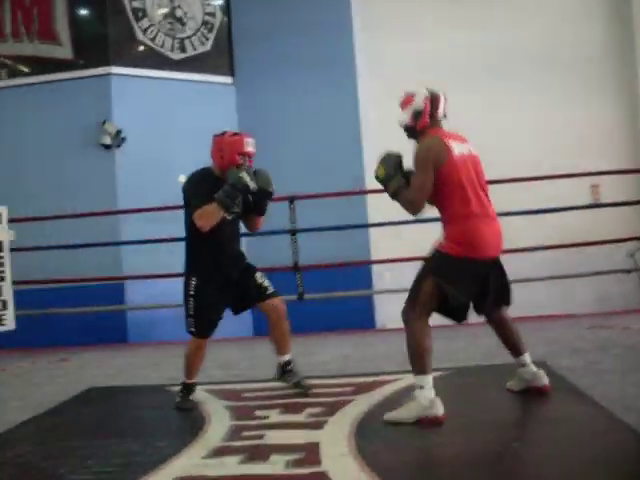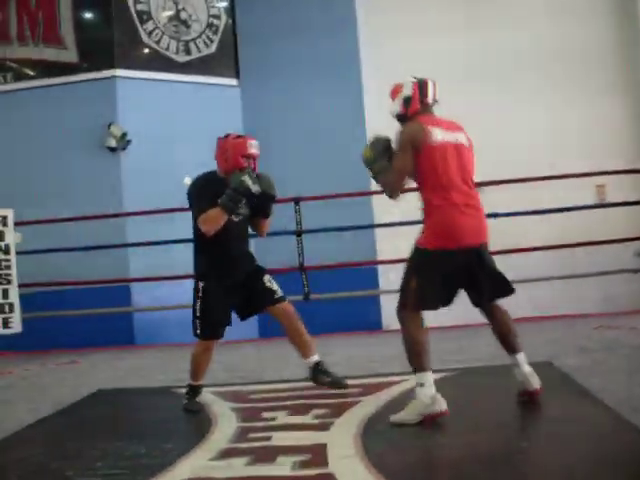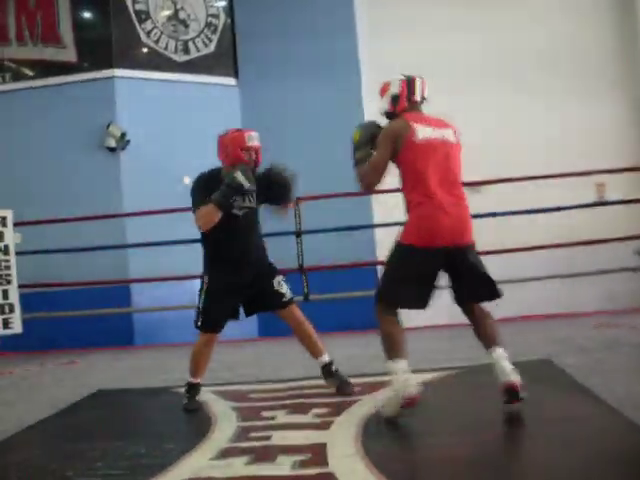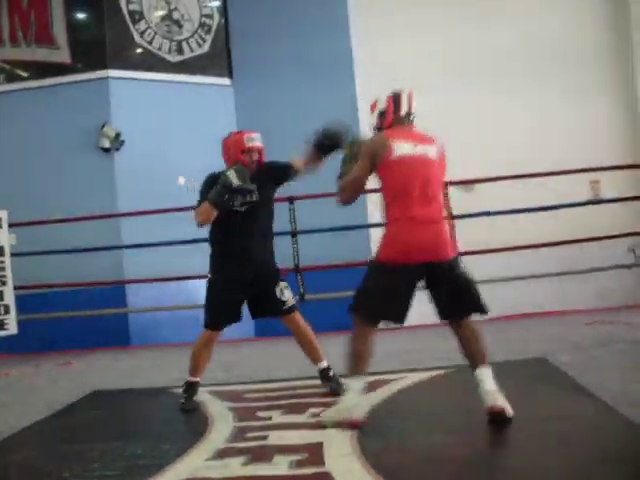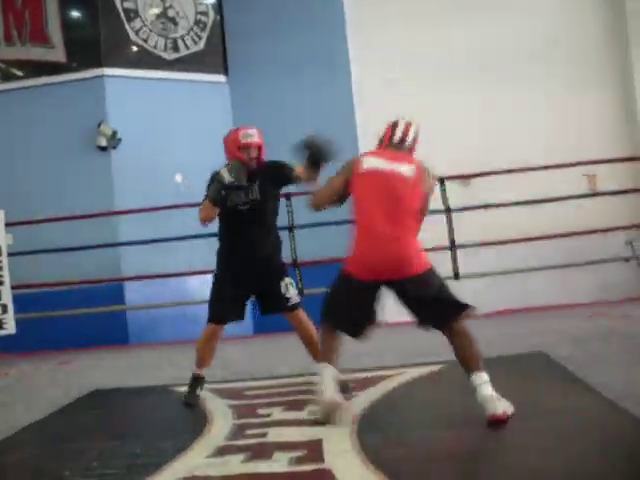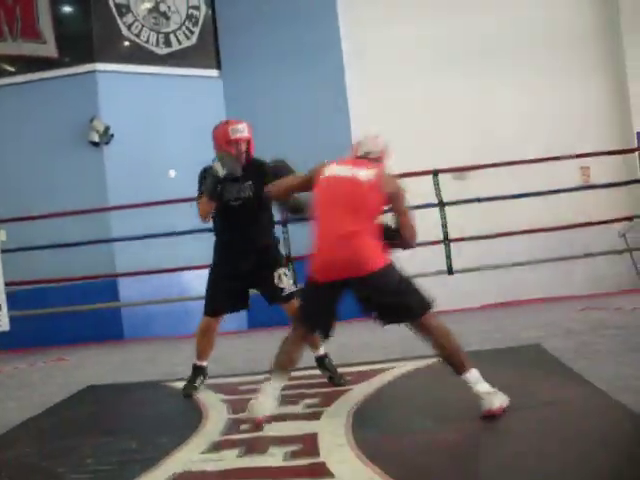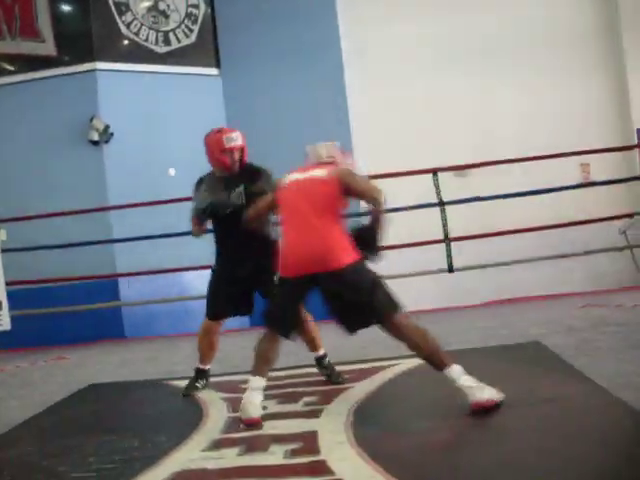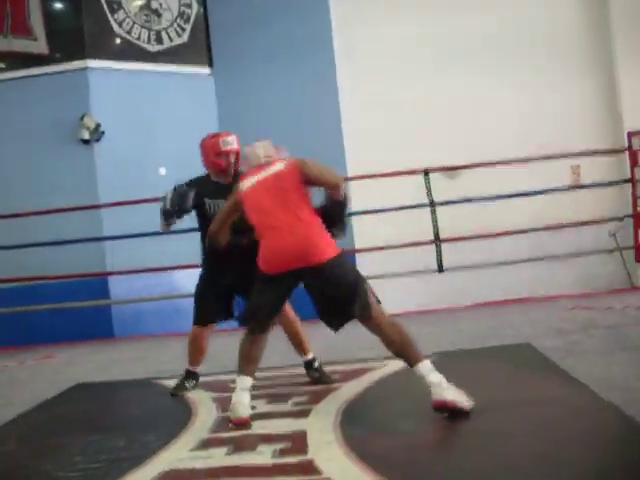
dt=0.1s
person 1, frame 1
left shoulder: (428, 146)
right shoulder: (460, 142)
left elbow: (416, 205)
left wrist: (394, 183)
right wrist: (409, 181)
left hip: (462, 242)
right hip: (488, 238)
left knee: (415, 314)
right knee: (494, 310)
left ankle: (426, 399)
right ankle: (530, 372)
person 1, frame 2
left shoulder: (412, 132)
right shoulder: (459, 131)
left elbow: (393, 189)
left wrist: (376, 165)
left hip: (440, 233)
right hip: (474, 229)
left knee: (409, 311)
right knee: (490, 303)
left ankle: (427, 395)
right ankle: (525, 373)
person 1, frame 3
left shoulder: (395, 129)
right shoulder: (449, 129)
left elbow: (367, 183)
left wrist: (362, 153)
left hip: (422, 232)
right hip: (459, 228)
left knee: (385, 306)
right knee: (473, 305)
left ankle: (402, 382)
right ankle: (504, 369)
person 1, frame 4
left shoulder: (375, 145)
right shoulder: (435, 146)
left elbow: (345, 197)
left wrist: (348, 167)
left hip: (398, 246)
right hip: (436, 245)
left knee: (363, 321)
right knee: (462, 320)
left ankle: (351, 402)
right ankle: (490, 393)
person 1, frame 5
left shoulder: (358, 163)
right shoulder: (421, 171)
left elbow: (318, 202)
left wrist: (348, 188)
left hip: (367, 260)
right hip: (407, 258)
left knee: (332, 322)
right knee: (454, 324)
left ankle: (327, 389)
right ankle: (489, 397)
person 1, frame 6
left shoulder: (324, 171)
right shoulder: (387, 180)
left elbow: (273, 192)
right elbow: (408, 239)
left hip: (325, 264)
right hip: (367, 259)
left knee: (303, 331)
right knee: (427, 322)
left ankle: (265, 400)
right ankle: (484, 392)
person 1, frame 7
left shoulder: (287, 181)
right shoulder: (340, 172)
left elbow: (250, 218)
right elbow: (375, 197)
right wrist: (371, 234)
left hip: (295, 262)
right hip: (335, 257)
left knee: (274, 330)
right knee: (398, 323)
left ankle: (252, 402)
right ankle: (469, 387)
person 1, frame 8
left shoulder: (240, 185)
right shoulder: (293, 166)
left elbow: (216, 234)
right elbow: (336, 183)
right wrist: (335, 208)
left hip: (274, 259)
right hip: (315, 249)
left knee: (256, 328)
right knee: (375, 317)
left ankle: (241, 402)
right ankle: (438, 386)
person 2, frame 1
left shoulder: (239, 181)
right shoulder: (198, 182)
left elbow: (254, 226)
right elbow: (204, 222)
left wrist: (260, 199)
right wrist: (231, 190)
left hip: (235, 265)
right hip: (204, 272)
left knee: (277, 308)
right knee: (201, 337)
left ankle: (286, 368)
right ankle: (187, 388)
person 2, frame 2
left shoulder: (248, 183)
right shoulder: (203, 186)
left elbow: (261, 230)
right elbow: (208, 227)
left wrist: (264, 203)
right wrist: (233, 196)
left hip: (246, 267)
right hip: (212, 276)
left knee: (285, 311)
right knee: (207, 339)
left ankle: (318, 369)
right ankle: (193, 390)
person 2, frame 3
left shoulder: (256, 178)
right shoulder: (206, 182)
left elbow: (284, 205)
right elbow: (203, 223)
left wrist: (282, 189)
right wrist: (227, 191)
left hip: (257, 264)
right hip: (221, 271)
left knee: (293, 313)
right knee: (209, 334)
left ankle: (329, 369)
right ankle: (192, 388)
person 2, frame 4
left shoulder: (268, 172)
right shoulder: (215, 182)
left elbow: (304, 164)
right elbow: (201, 219)
left wrist: (322, 146)
right wrist: (222, 192)
left hip: (263, 266)
right hip: (226, 271)
left knee: (294, 319)
right knee: (211, 332)
left ankle: (327, 373)
right ankle: (191, 387)
person 2, frame 5
left shoulder: (270, 171)
right shoulder: (218, 178)
left elbow: (306, 174)
right elbow: (204, 217)
left wrist: (314, 159)
right wrist: (220, 189)
left hip: (268, 261)
right hip: (231, 265)
left knee: (296, 315)
right knee: (214, 327)
right ankle: (196, 381)
person 2, frame 6
left shoulder: (260, 168)
right shoulder: (209, 174)
right elbow: (204, 214)
right wrist: (217, 181)
left hip: (264, 252)
right hip: (228, 258)
left knee: (293, 305)
right knee: (210, 319)
left ankle: (324, 361)
right ankle: (199, 371)
person 2, frame 7
left shoulder: (255, 174)
right shoulder: (206, 184)
right elbow: (197, 230)
right wrist: (200, 213)
left hip: (264, 255)
right hip: (229, 262)
left knee: (294, 306)
right knee: (211, 323)
left ankle: (323, 361)
right ankle: (201, 373)
person 2, frame 8
right shoulder: (196, 186)
right elbow: (167, 224)
right wrist: (170, 211)
left hip: (251, 261)
right hip: (217, 266)
left knee: (282, 309)
right knee: (201, 328)
left ankle: (312, 364)
right ankle: (191, 373)
